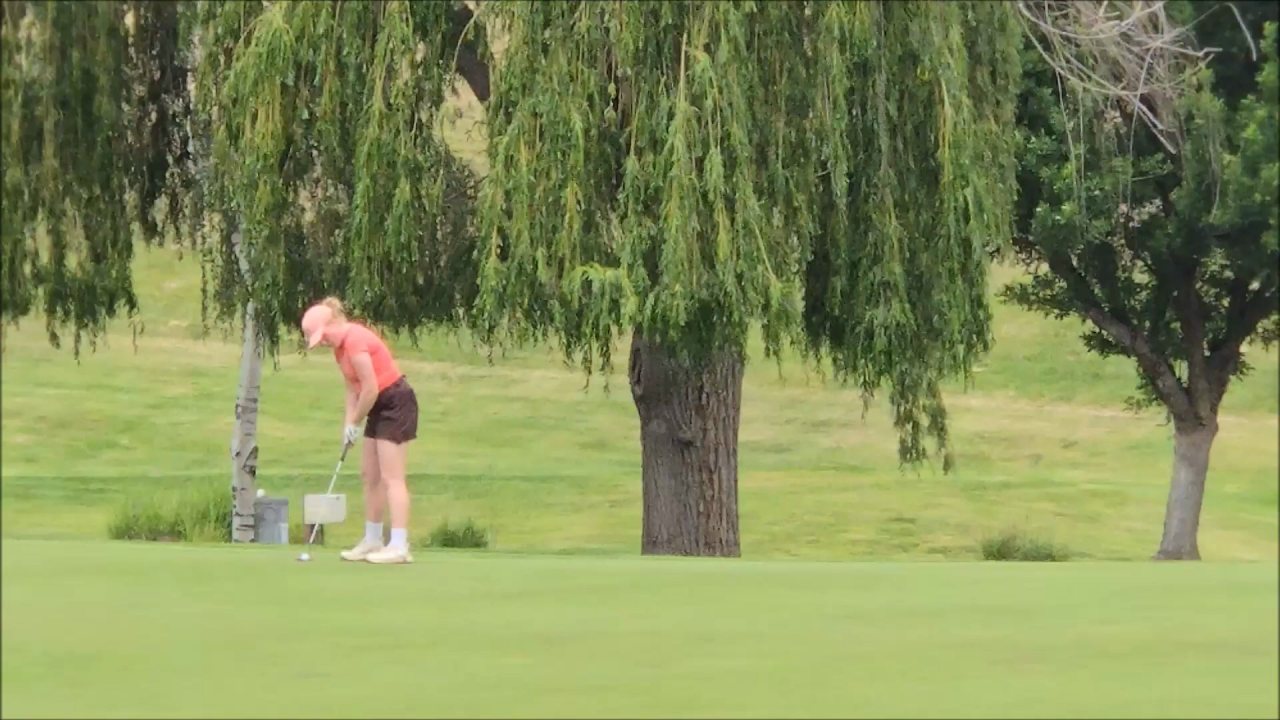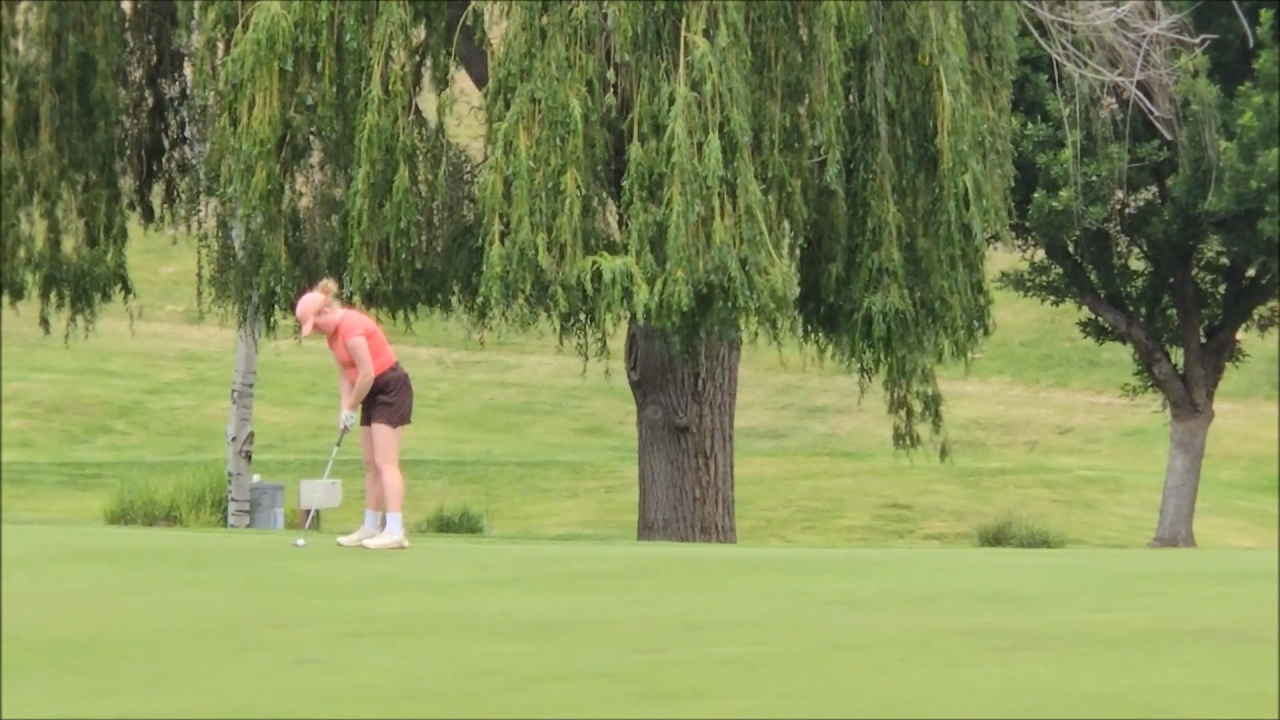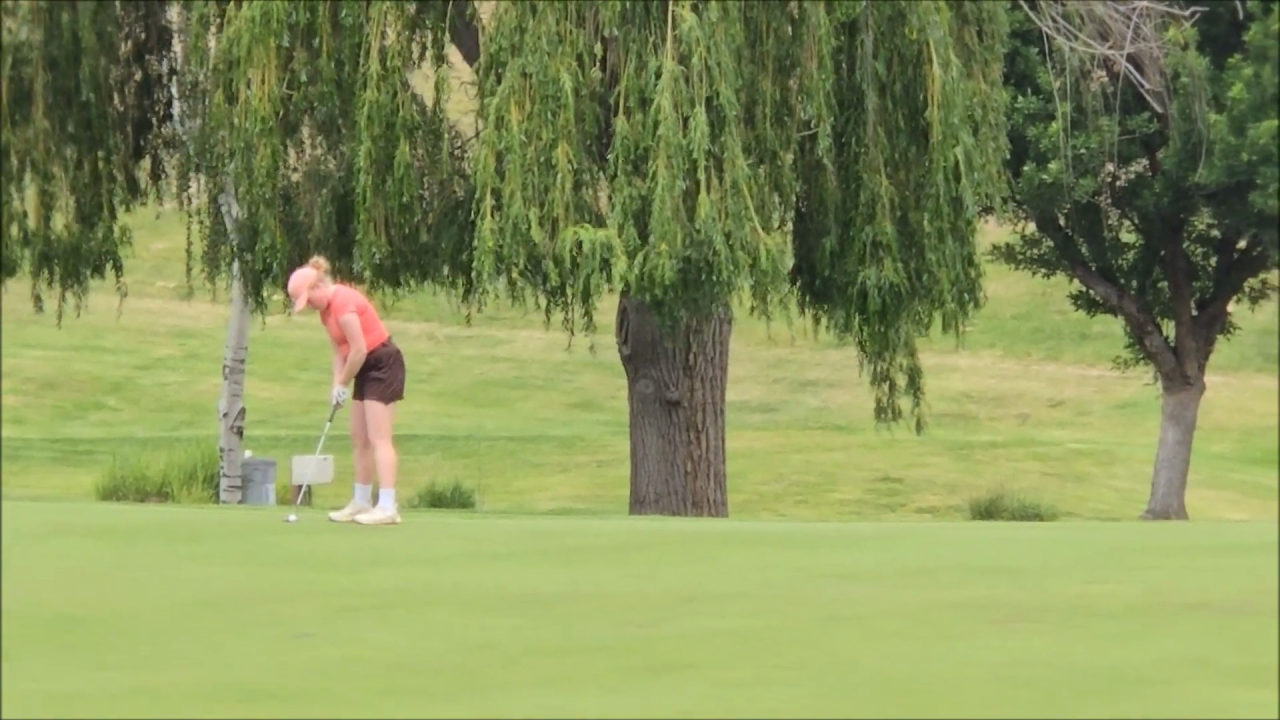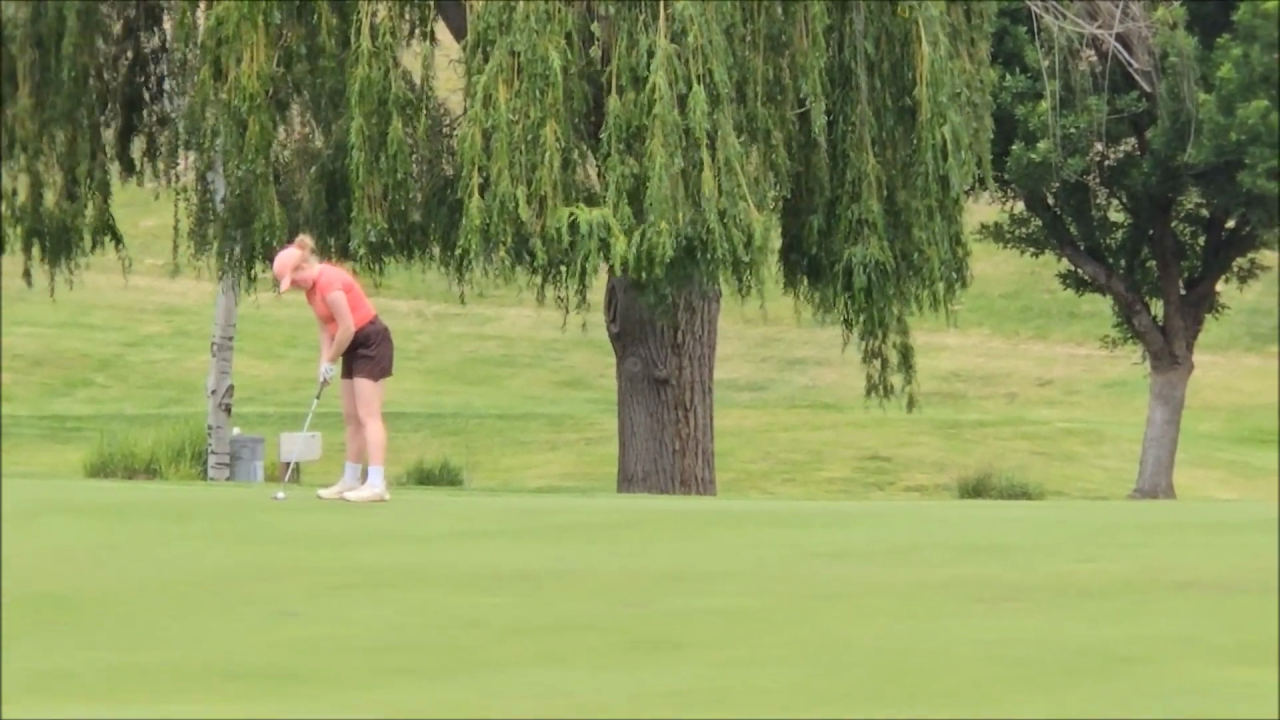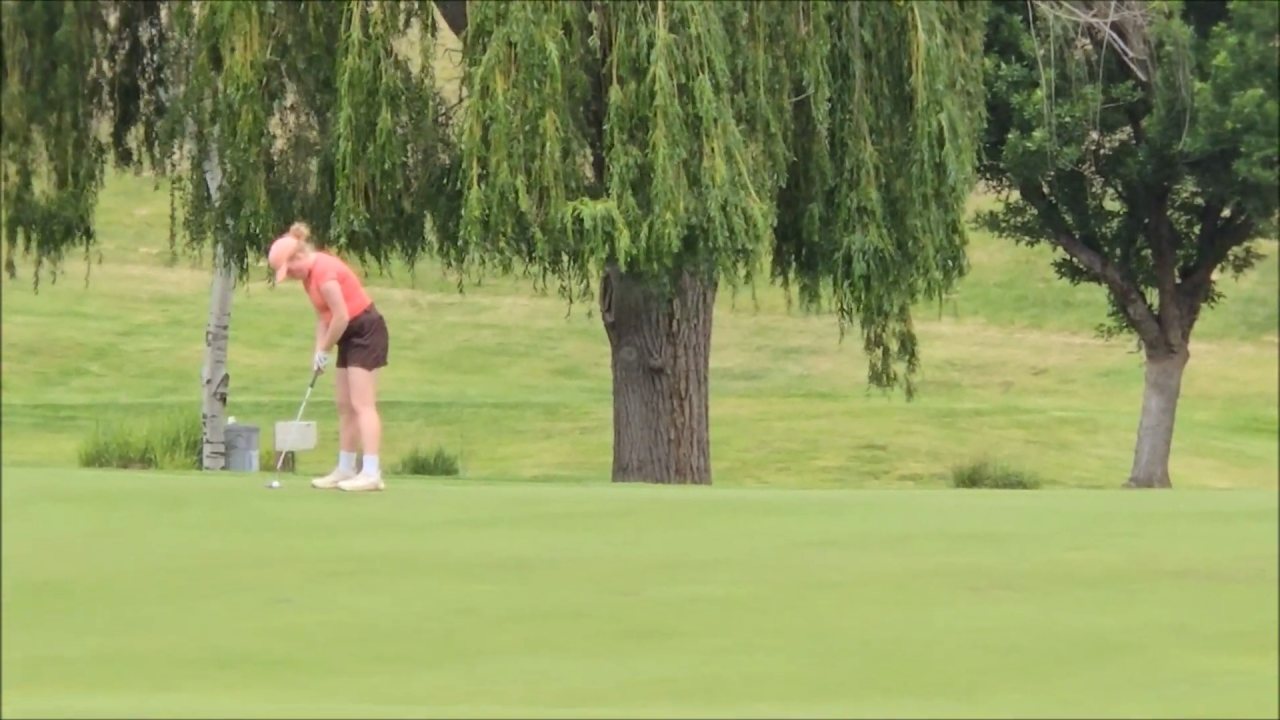
dt=1s
person 1, frame 1
left shoulder: (355, 341)
right shoulder: (341, 346)
left elbow: (370, 389)
right elbow: (352, 388)
left wrist: (354, 422)
right wrist: (349, 423)
left hip: (396, 405)
right hip: (380, 408)
left knee: (391, 477)
right knee: (370, 476)
left ankle: (399, 546)
right ankle: (373, 540)
person 1, frame 2
left shoulder: (351, 326)
right shoulder: (334, 333)
left elbow: (367, 374)
right elbow: (346, 374)
left wrist: (351, 408)
right wrist: (345, 409)
left hip: (391, 390)
right hip: (374, 394)
left knee: (385, 462)
right knee: (371, 464)
left ankle: (395, 532)
right ankle: (371, 527)
person 1, frame 3
left shoulder: (343, 302)
right shoulder: (326, 310)
left elbow: (359, 350)
right elbow: (339, 350)
left wrist: (342, 383)
right wrist: (337, 385)
left hip: (383, 365)
right hip: (367, 370)
left knee: (379, 439)
right knee: (360, 438)
left ankle: (387, 507)
right ankle: (361, 502)
person 1, frame 4
left shoulder: (328, 281)
right shoulder: (312, 287)
left elbow: (347, 327)
right elbow: (326, 328)
left wrist: (330, 361)
right wrist: (324, 363)
left hip: (371, 343)
right hip: (354, 348)
left knee: (367, 415)
right knee: (351, 417)
left ankle: (376, 484)
right ankle: (350, 480)
person 1, frame 5
left shoulder: (323, 270)
right shoulder: (309, 276)
left elbow: (341, 317)
right elbow: (323, 316)
left wrist: (324, 350)
right wrist: (319, 350)
left hip: (366, 333)
right hip: (351, 337)
left knee: (361, 404)
right knee: (345, 406)
left ankle: (371, 473)
right ankle: (345, 470)
